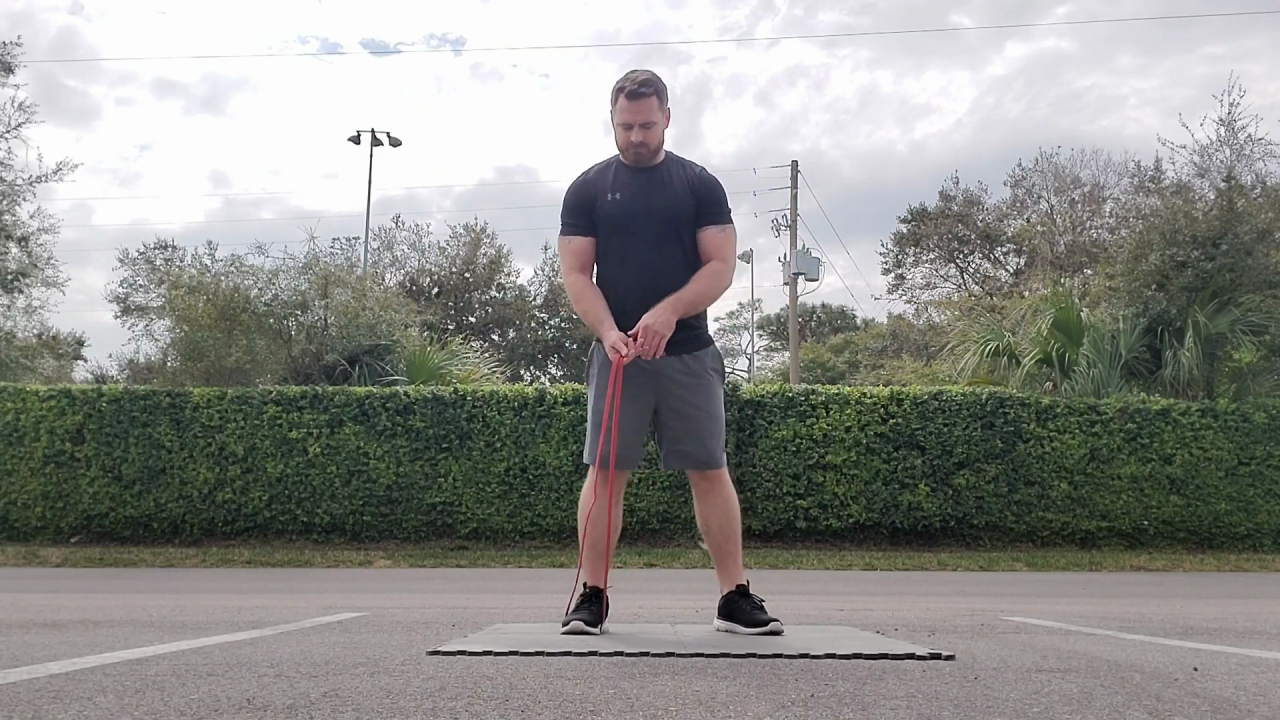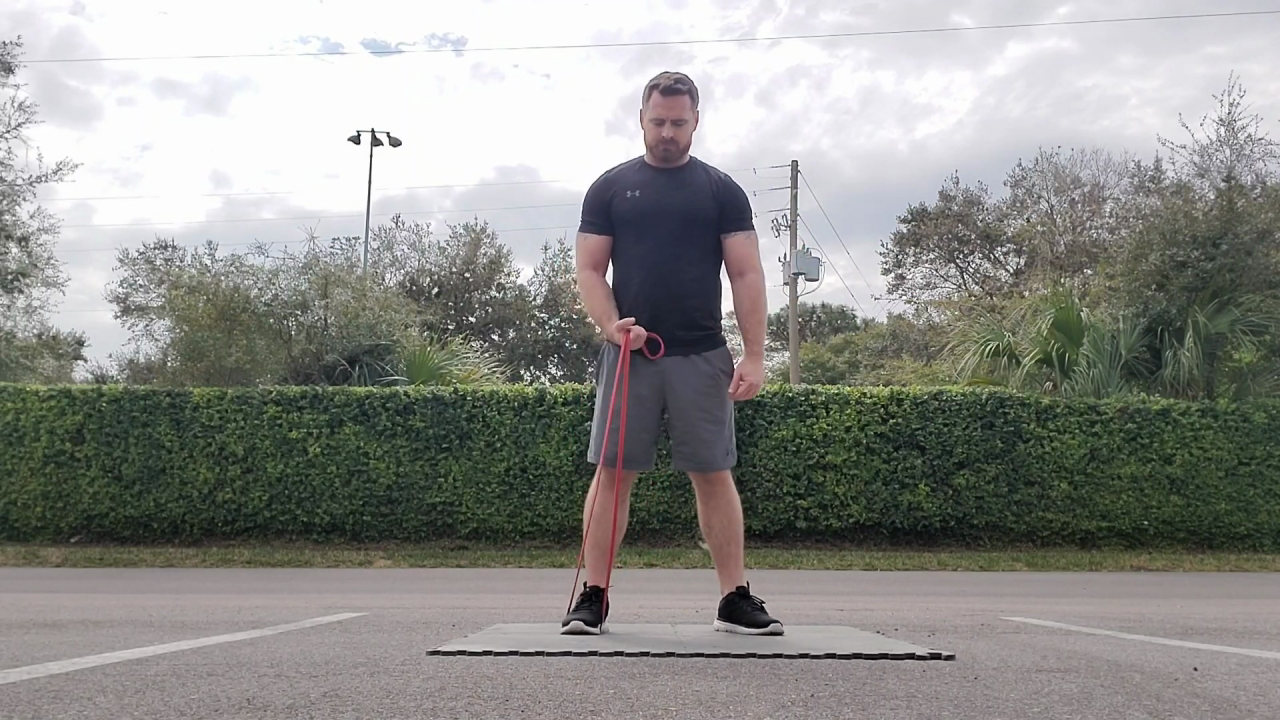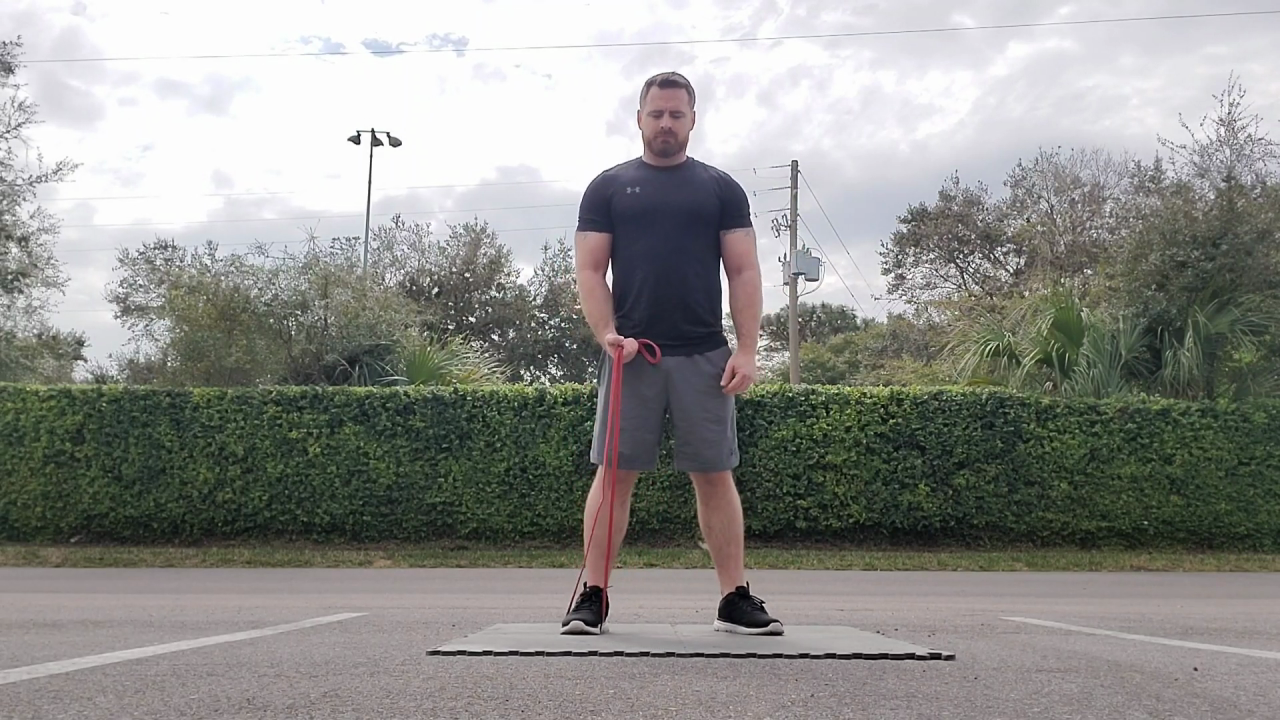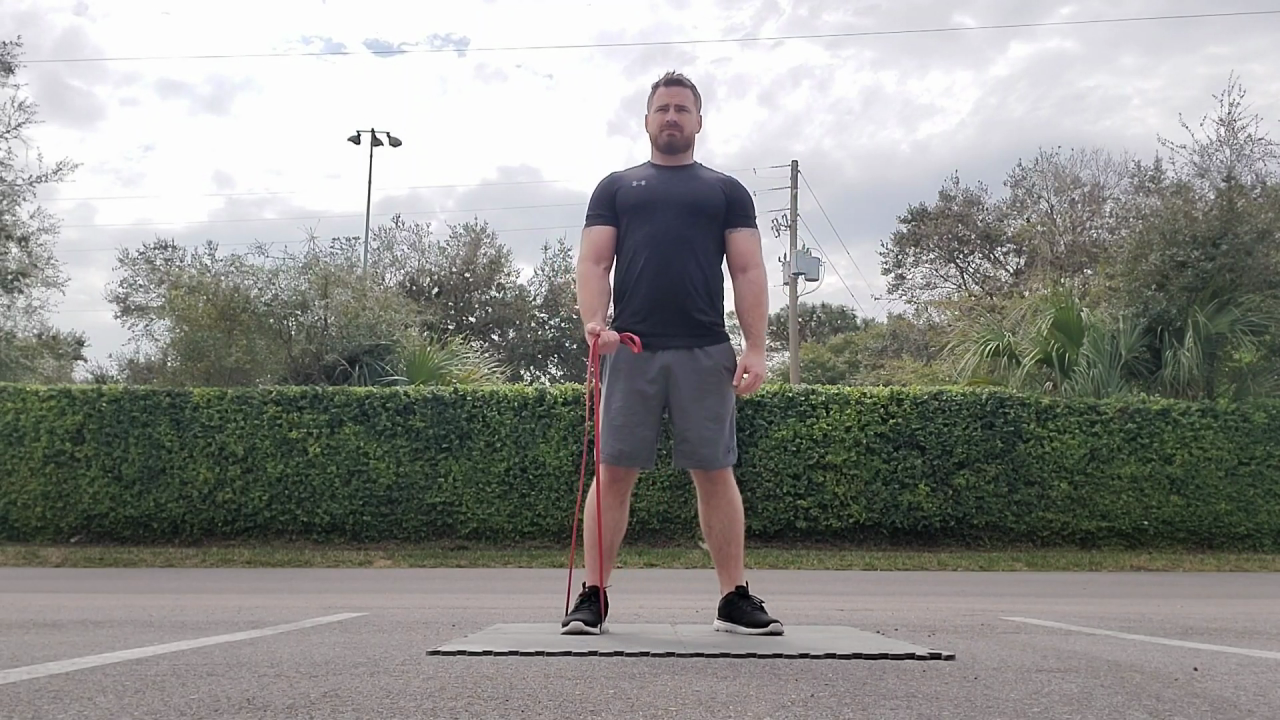
dt=0.5s
person 1, frame 1
left shoulder: (699, 183)
right shoulder: (588, 188)
left elbow: (721, 265)
right elbow: (575, 273)
left wrist: (670, 311)
right wrist: (609, 333)
left hip: (690, 354)
right hip: (618, 356)
left knee: (710, 472)
right knee: (604, 472)
left ankle: (735, 599)
right ankle: (592, 596)
person 1, frame 2
left shoulder: (721, 190)
right shoulder: (610, 187)
left elbow: (747, 275)
right elbow: (589, 269)
left wrist: (754, 355)
right wrist: (610, 325)
left hip: (702, 357)
right hip: (630, 357)
left knee: (713, 475)
right knee: (613, 472)
left ankle: (735, 600)
right ankle: (592, 597)
person 1, frame 3
left shoulder: (720, 188)
right shoulder: (608, 187)
left elbow: (744, 271)
right elbow: (590, 270)
left wrist: (746, 349)
right wrist: (607, 335)
left hip: (704, 355)
right hip: (632, 356)
left knee: (714, 475)
right knee: (614, 472)
left ankle: (735, 599)
right ankle: (592, 596)
person 1, frame 4
left shoulder: (726, 190)
right shoulder: (616, 186)
left elbow: (749, 272)
right elbow: (593, 262)
left wrist: (755, 347)
right wrist: (593, 322)
left hip: (705, 353)
right hip: (632, 350)
left knee: (714, 471)
right knee: (614, 469)
left ankle: (734, 599)
right ankle: (592, 596)
